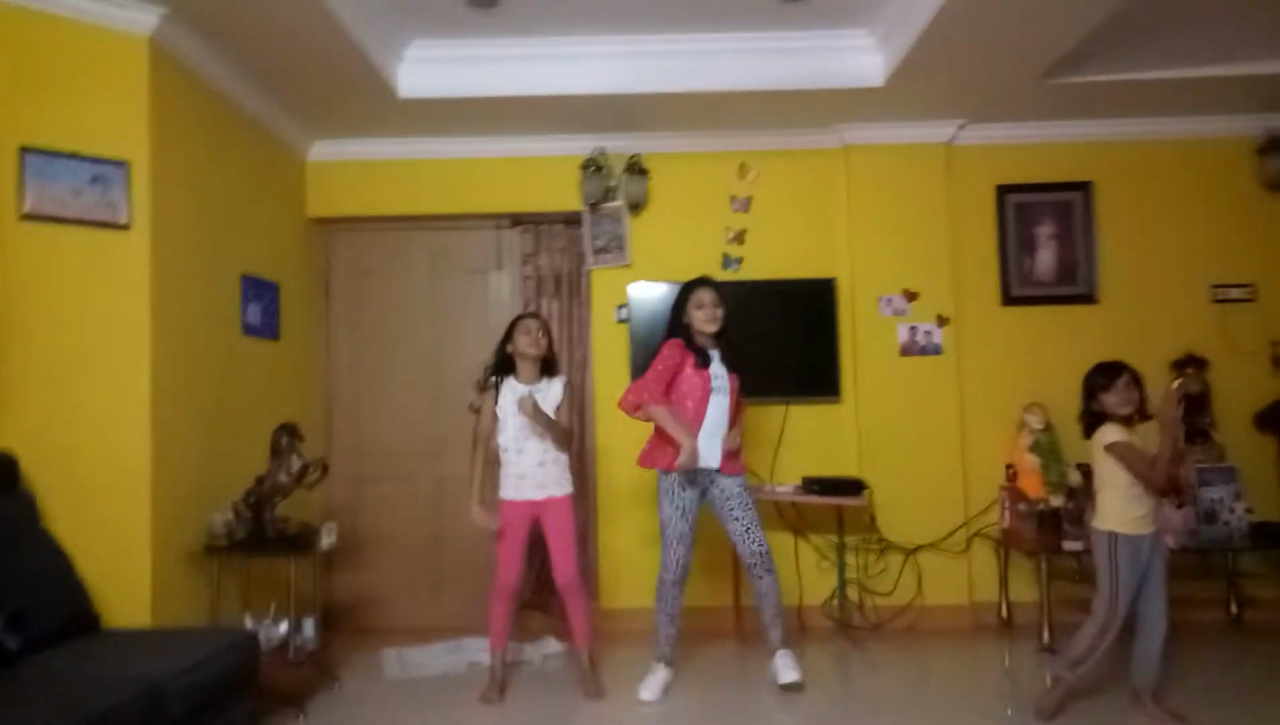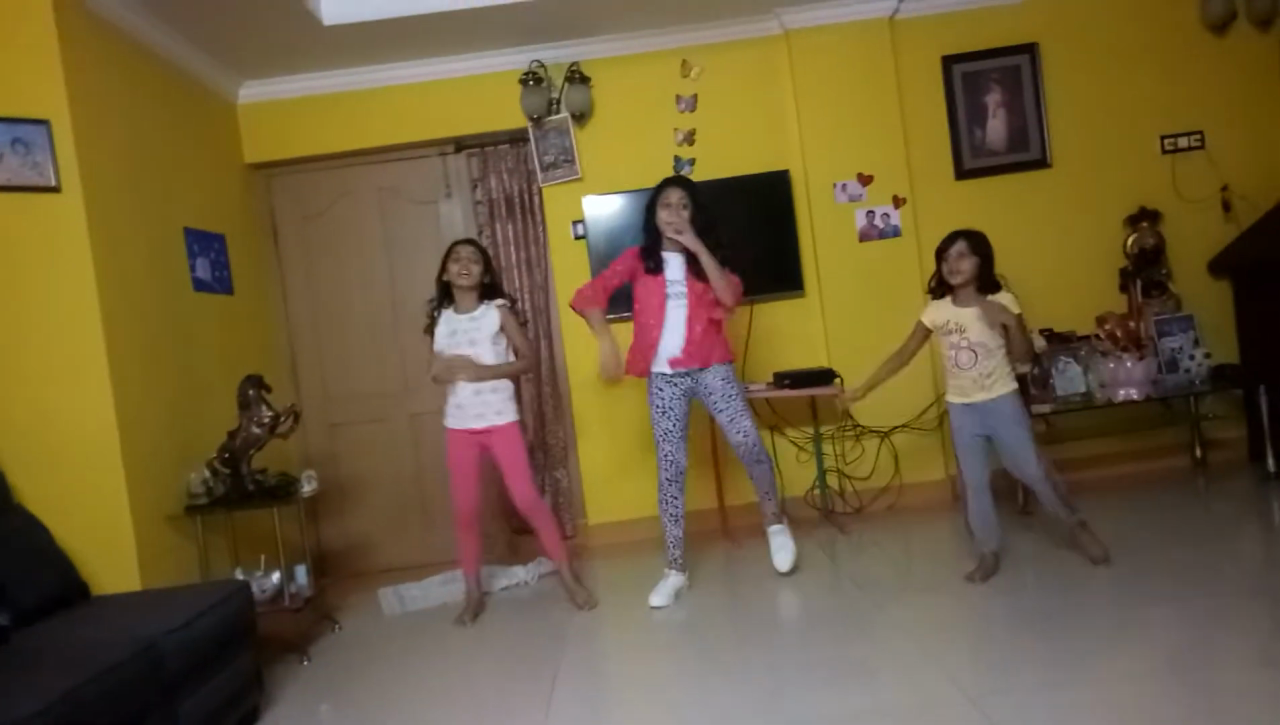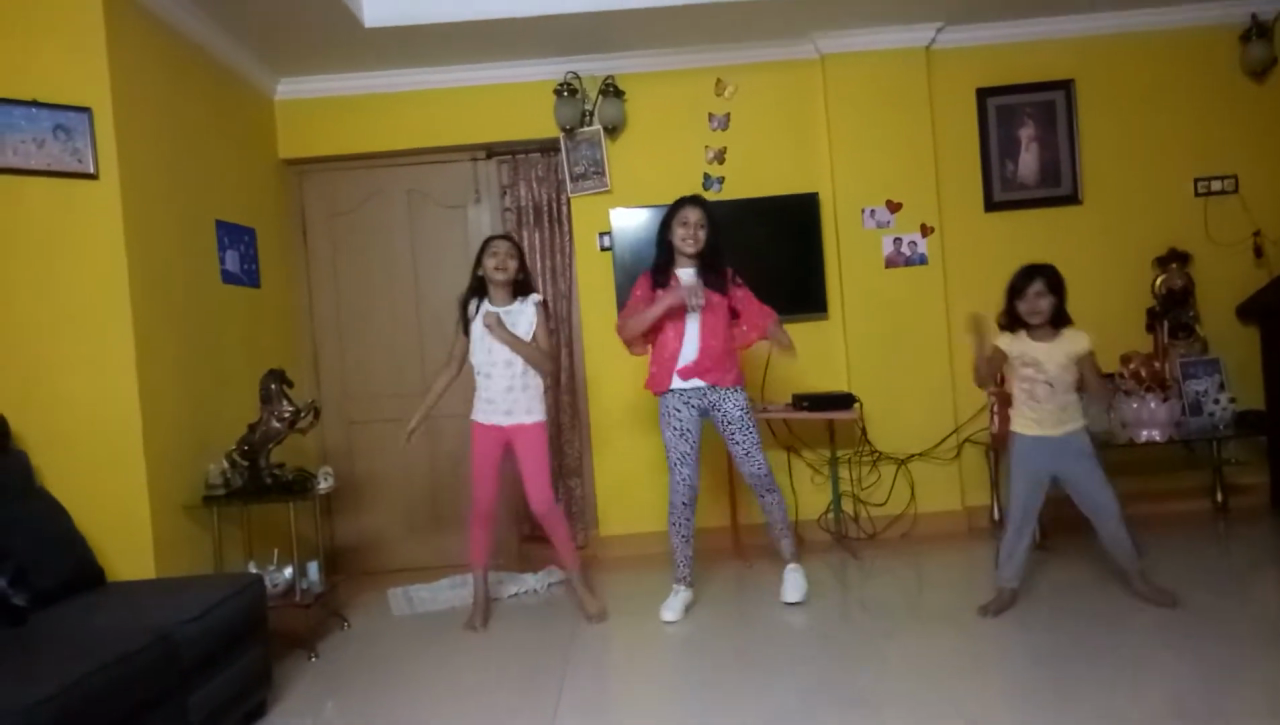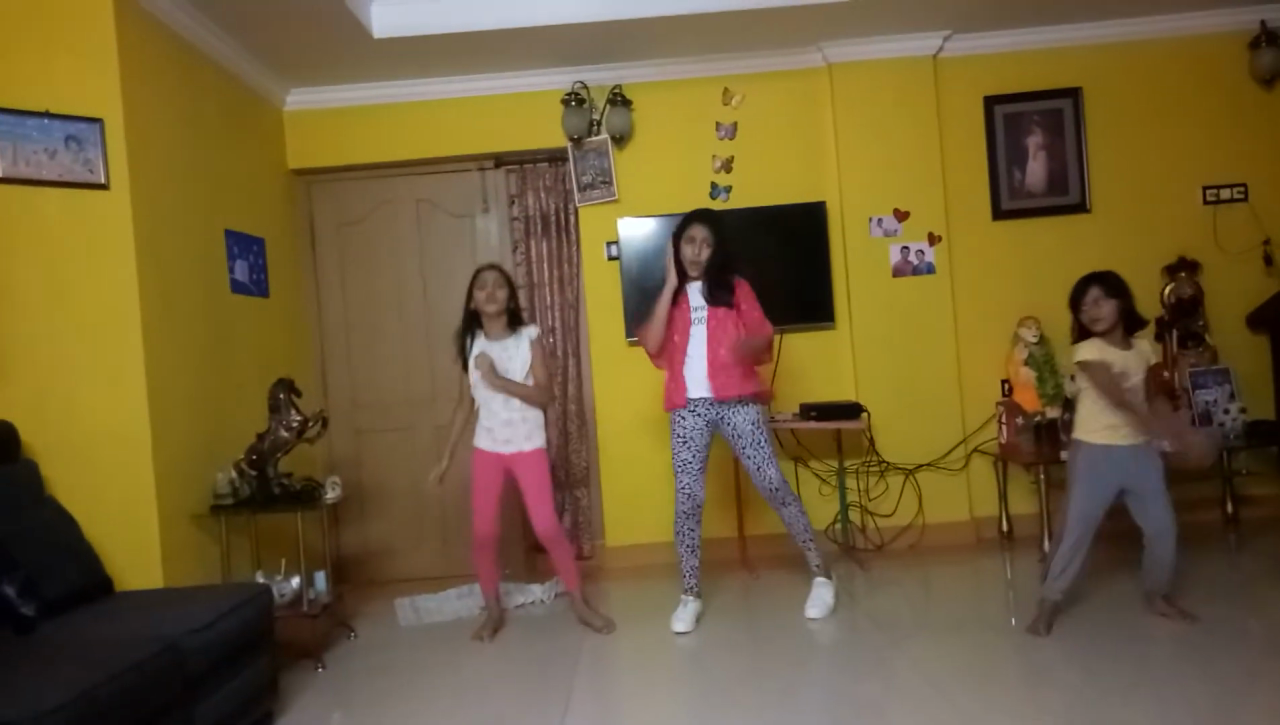
dt=1s
person 1, frame 1
left shoulder: (724, 359)
right shoulder: (676, 349)
right elbow: (645, 398)
left wrist: (735, 433)
right wrist: (683, 439)
left hip: (723, 470)
right hip: (684, 471)
left knee: (757, 552)
right knee: (676, 565)
left ankle: (778, 650)
right ankle: (662, 663)
person 1, frame 2
left shoulder: (704, 254)
right shoulder: (638, 259)
left elbow: (731, 298)
right elbow: (589, 297)
left wrist: (699, 251)
right wrist: (607, 344)
left hip: (711, 366)
right hip: (663, 376)
left knee: (749, 444)
right knee: (671, 471)
left ankle: (775, 522)
right ankle: (675, 570)
person 1, frame 3
left shoulder: (721, 277)
right shoulder: (652, 281)
left elbow: (755, 315)
right elbow: (628, 332)
left wrist: (777, 333)
right wrist: (666, 303)
left hip: (723, 388)
right hip: (677, 394)
left knee: (758, 473)
right knee: (683, 489)
left ankle: (791, 562)
right ankle: (681, 586)
person 1, frame 4
left shoulder: (734, 289)
right shoulder: (671, 298)
left elbow: (763, 337)
right elbow: (653, 347)
left wrist: (750, 344)
right wrist: (672, 284)
left hip: (737, 401)
right hip: (688, 407)
left knee: (774, 486)
right knee: (687, 500)
left ankle: (820, 573)
right ankle: (691, 595)
person 2, frame 1
left shoulder: (558, 387)
right shoulder: (497, 388)
left elbow: (566, 440)
right elbow: (482, 445)
left wrist: (542, 417)
right wrist: (476, 501)
left hip: (557, 495)
right hip: (515, 496)
left knee: (569, 579)
right knee: (507, 583)
left ankle: (585, 665)
right ankle: (497, 670)
person 2, frame 2
left shoulder: (500, 310)
right shoulder: (441, 318)
left elbow: (526, 360)
right elbow: (436, 374)
left wrist: (486, 371)
right wrist: (442, 366)
left hip: (502, 420)
right hip: (460, 426)
left knee: (528, 501)
right knee: (466, 511)
left ankle: (569, 579)
right ankle: (474, 593)
person 2, frame 3
left shoulder: (532, 307)
right shoulder: (472, 311)
left elbow: (546, 363)
right elbow: (454, 366)
left wrist: (507, 336)
right wrist: (422, 411)
left hip: (529, 419)
right hip: (486, 421)
left knee: (543, 503)
right knee: (481, 507)
left ankle: (578, 584)
right ankle: (480, 593)
person 2, frame 4
left shoulder: (529, 339)
right shoulder: (470, 344)
left elbow: (544, 394)
right elbow: (467, 404)
left wrist: (501, 380)
right wrist: (446, 456)
left hip: (529, 446)
right hip: (487, 449)
left knee: (547, 528)
right knee: (484, 533)
left ankle: (579, 602)
right ankle: (493, 610)
person 3, frame 1
left shoulder: (1128, 434)
right shoulder: (1109, 435)
left elbow: (1164, 485)
right elbow: (1152, 480)
left wrist: (1172, 438)
right wrist: (1168, 428)
left hip: (1147, 537)
right hip: (1117, 537)
left knee: (1155, 619)
right knee: (1108, 616)
left ankle: (1145, 694)
right ankle: (1063, 680)
person 3, frame 2
left shoulder: (1002, 302)
right shoulder: (936, 310)
left elbow: (1023, 355)
right elbow: (903, 354)
left wrist: (1009, 321)
right wrist: (864, 387)
left hip: (1002, 400)
right hip: (962, 408)
left knee: (1033, 471)
right knee: (975, 483)
left ankle: (1077, 526)
right ankle: (988, 553)
person 3, frame 3
left shoulder: (1074, 340)
right shoulder: (1008, 342)
left elbow: (1093, 382)
right elbow: (984, 381)
right wrist: (980, 343)
left hip: (1071, 438)
right hip: (1028, 442)
left knee: (1106, 509)
right knee: (1019, 516)
left ankle: (1135, 577)
right ankle: (1006, 587)
person 3, frame 4
left shoulder: (1141, 346)
right shoulder: (1090, 352)
right elbow: (1124, 400)
left wrist: (1160, 434)
right wrist: (1170, 432)
left hip: (1137, 451)
right hip: (1093, 451)
left knee: (1162, 526)
right knee: (1077, 530)
left ankle: (1158, 595)
right ankle: (1049, 601)
